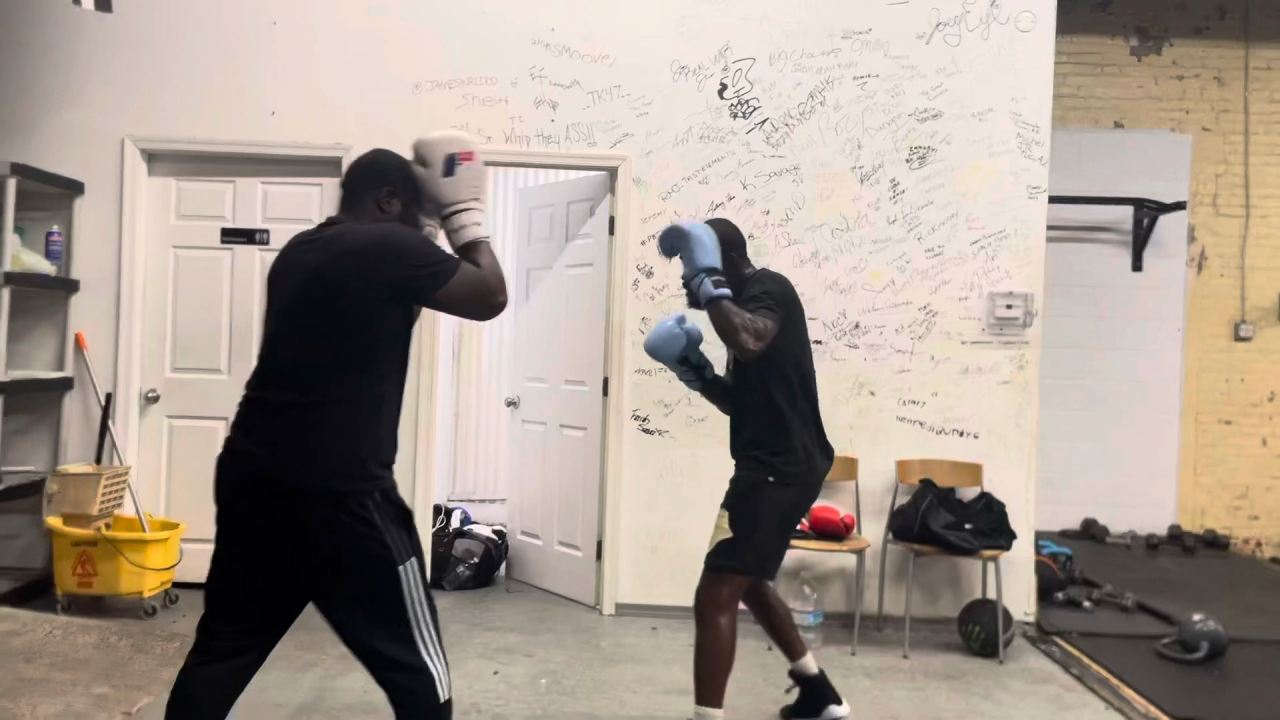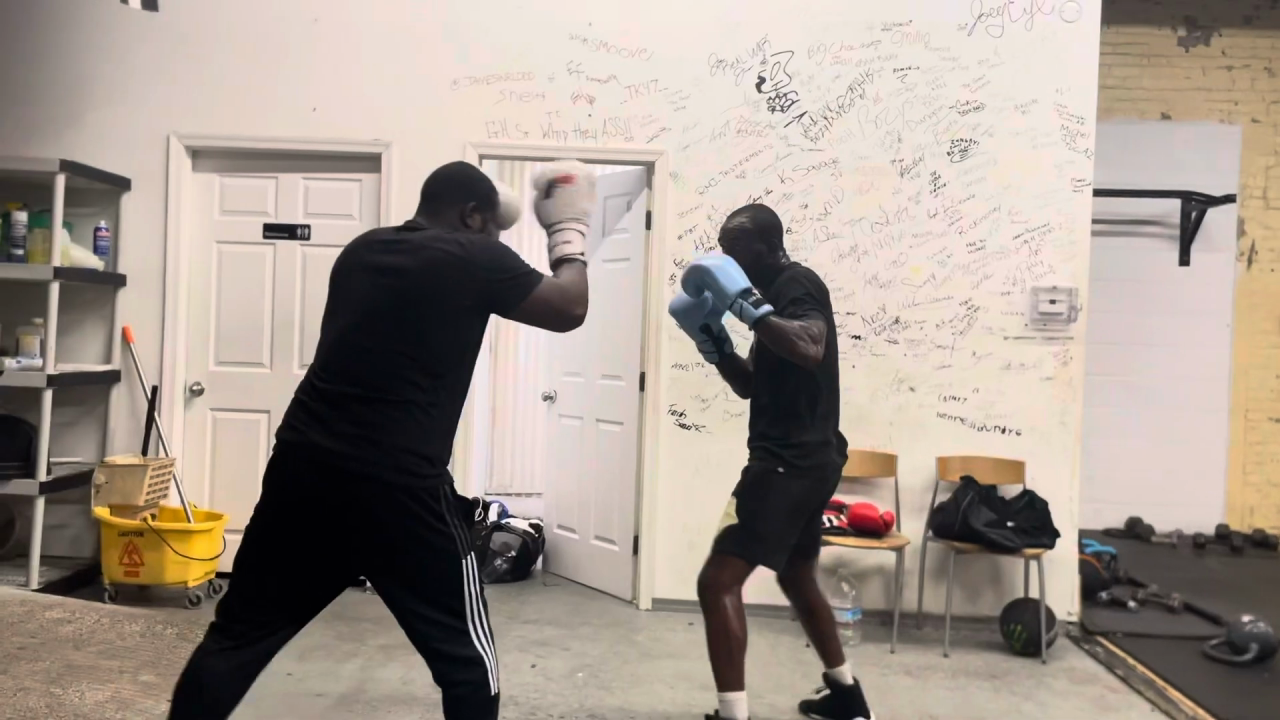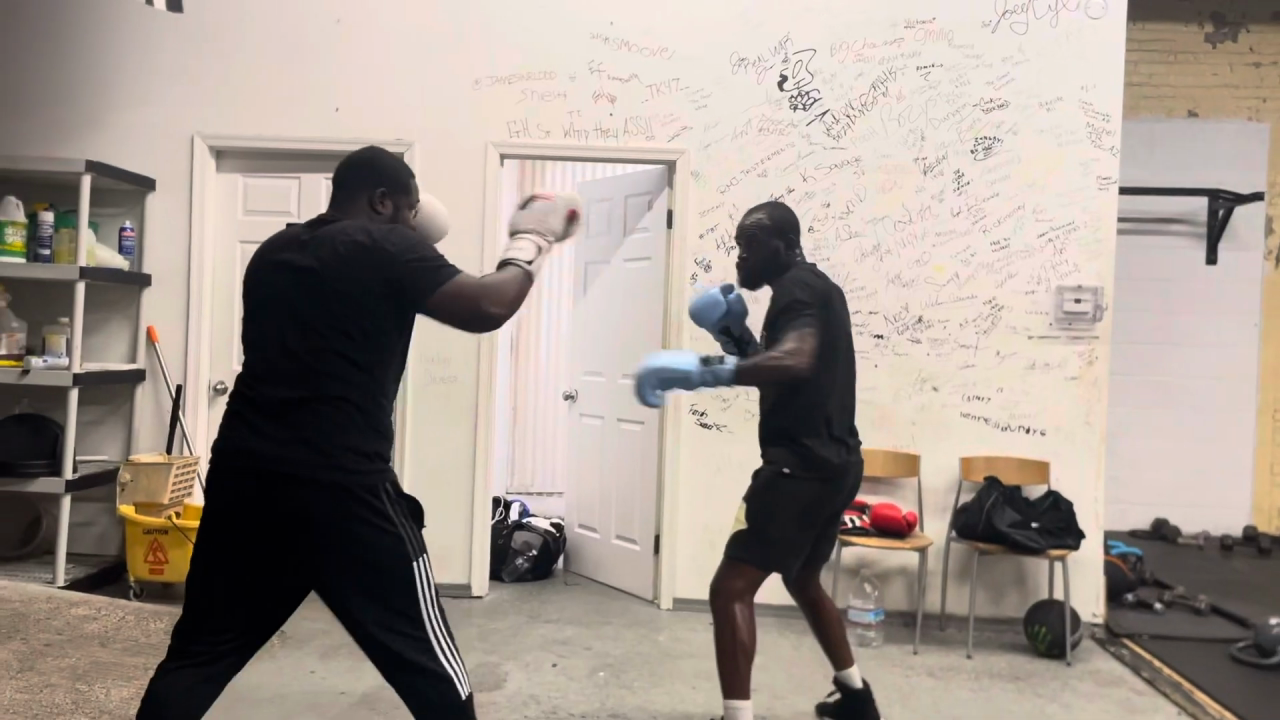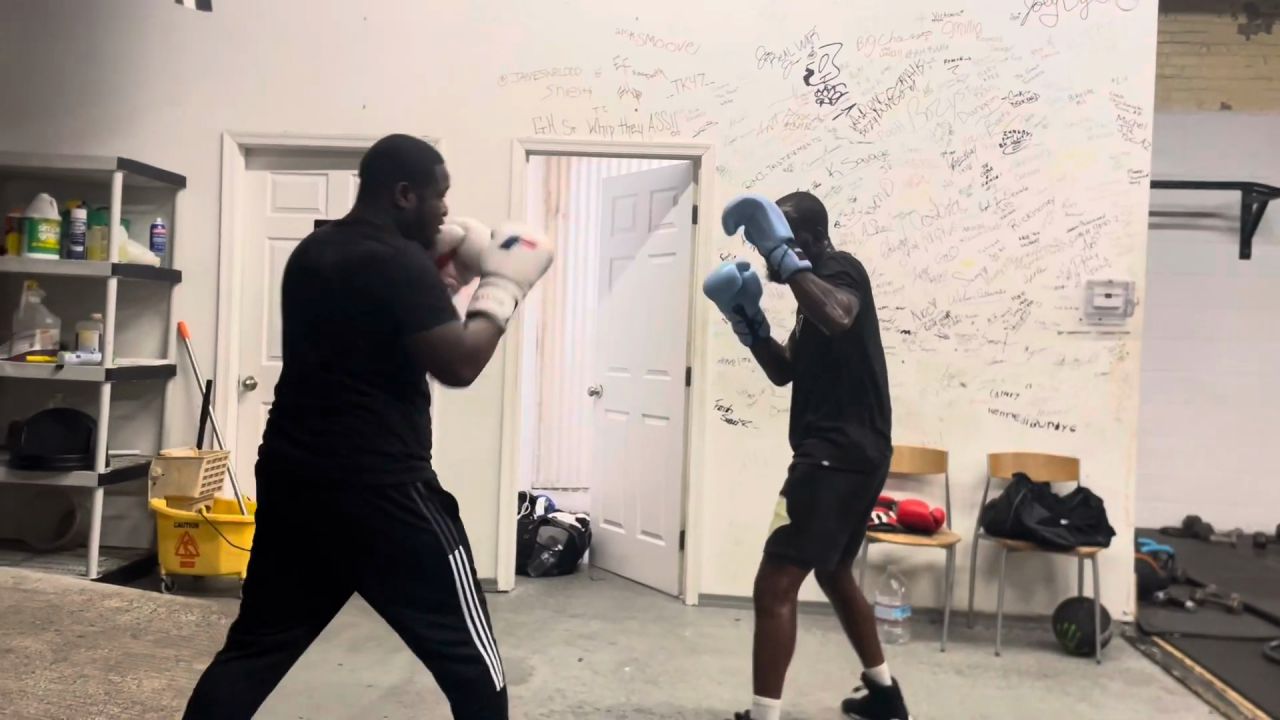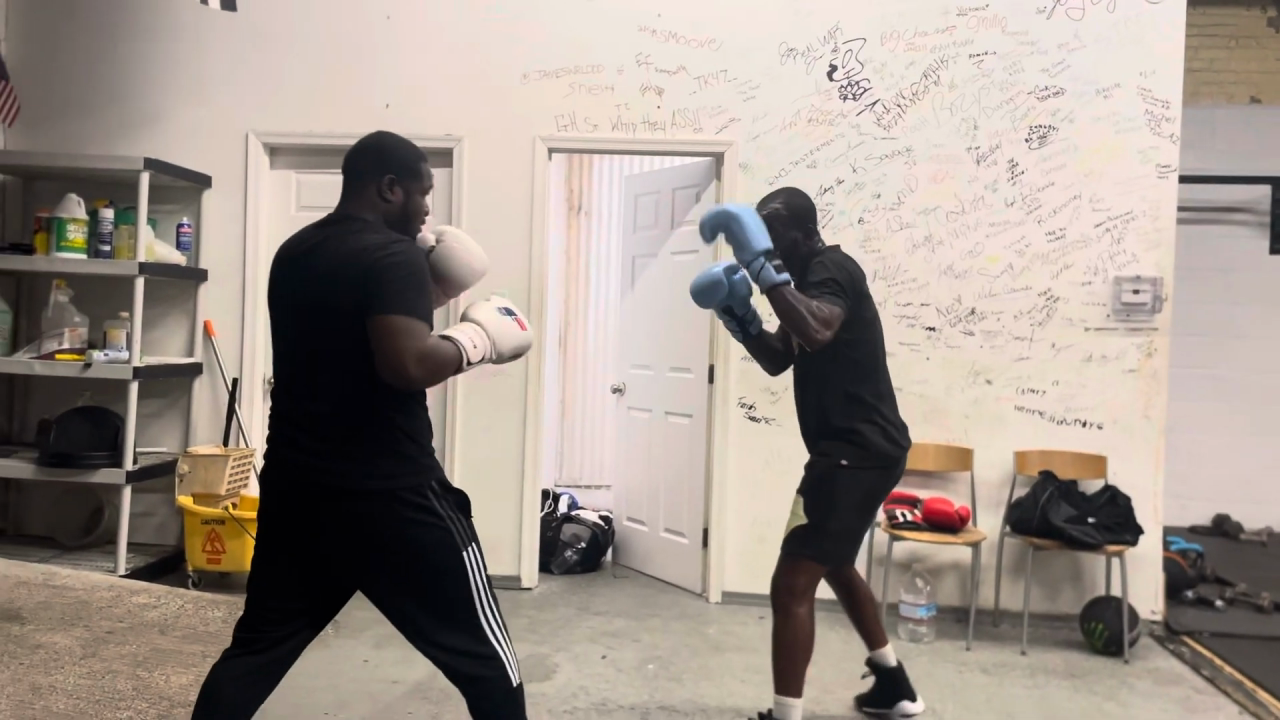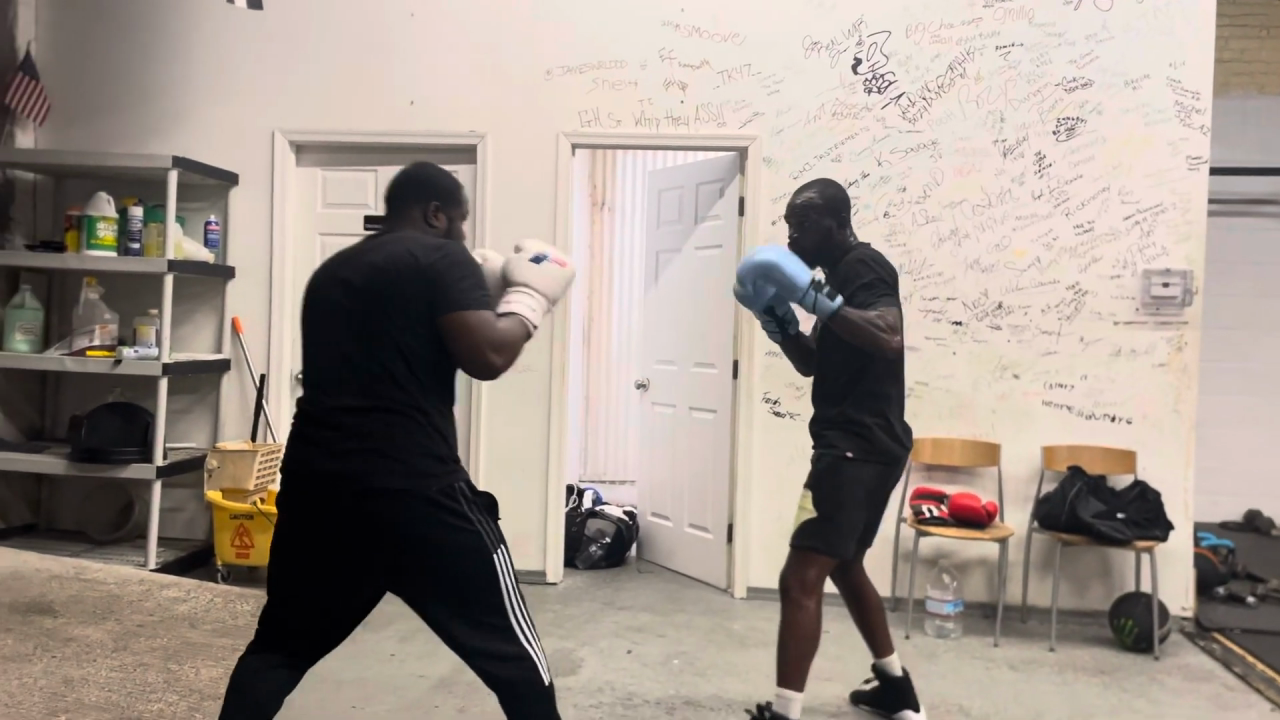
dt=0.4s
person 1, frame 1
left shoulder: (299, 251)
right shoulder: (390, 248)
right elbow: (490, 297)
right wrist: (463, 209)
left hip: (251, 475)
right hip: (339, 491)
left knee: (223, 648)
right knee: (414, 664)
person 1, frame 2
left shoulder: (362, 251)
right shoulder: (473, 259)
right elbow: (568, 309)
right wrist: (569, 229)
left hip: (304, 466)
right hip: (397, 485)
left knee: (239, 633)
right knee: (465, 657)
person 1, frame 3
left shoulder: (273, 252)
right shoulder: (386, 248)
right elbow: (483, 308)
right wrist: (531, 241)
left hip: (242, 477)
right hip: (341, 488)
left knee: (197, 653)
right knee: (427, 667)
person 1, frame 4
left shoulder: (311, 253)
right shoulder: (396, 261)
right elbow: (457, 365)
left wrist: (442, 279)
right wrist: (505, 284)
left hip: (290, 480)
right hip: (379, 490)
left knee: (255, 646)
right knee: (466, 656)
person 1, frame 5
left shoulder: (294, 253)
right shoulder: (390, 255)
right elbow: (408, 366)
left wrist: (425, 294)
right wrist: (479, 336)
left hip: (296, 486)
right hip: (391, 492)
left knee: (258, 647)
right knee: (482, 657)
person 1, frame 6
left shoulder: (330, 273)
right shoulder: (441, 259)
right elbow: (486, 356)
right wrist: (530, 295)
left hip: (316, 485)
right hip: (415, 490)
left knee: (280, 646)
right knee: (512, 657)
person 2, frame 1
left shoulder: (768, 288)
right shoulder: (744, 301)
left elbow: (749, 342)
left wrist: (708, 282)
right wrist: (694, 370)
left hip: (775, 469)
right hip: (778, 465)
left knee: (715, 598)
right knee: (748, 582)
person 2, frame 2
left shoulder: (796, 285)
right shoulder: (776, 292)
left elbow: (810, 350)
right elbow: (751, 384)
left wrist: (745, 302)
right wrist: (712, 339)
left hip: (788, 461)
right hip: (806, 459)
left knee: (718, 582)
right knee: (797, 575)
person 2, frame 3
left shoulder: (799, 289)
right shoulder: (817, 289)
left elbow: (795, 362)
left wrist: (706, 371)
right wrist: (738, 340)
left hip: (799, 465)
right hip: (836, 465)
left knee: (731, 589)
right knee: (801, 579)
person 2, frame 4
left shoulder: (839, 269)
right shoulder: (817, 280)
left elbow: (838, 318)
right elbow: (785, 372)
left wrist: (782, 255)
right wrist: (747, 320)
left hip: (835, 457)
right hip: (855, 455)
left knee: (774, 587)
right knee: (834, 573)
person 2, frame 5
left shoulder: (833, 271)
right shoulder: (816, 276)
left elbow: (814, 332)
right elbow: (777, 358)
left wrist: (761, 266)
right wrist: (737, 313)
left hip: (853, 453)
right hip: (868, 450)
left knee: (792, 585)
right knee: (837, 566)
person 2, frame 6
left shoulder: (864, 266)
right shoulder: (839, 274)
left elbow: (888, 337)
right elbow: (812, 364)
left wrist: (814, 295)
right wrist: (777, 315)
left hip: (858, 446)
right hip: (863, 446)
left knee: (801, 578)
right knee: (844, 564)
